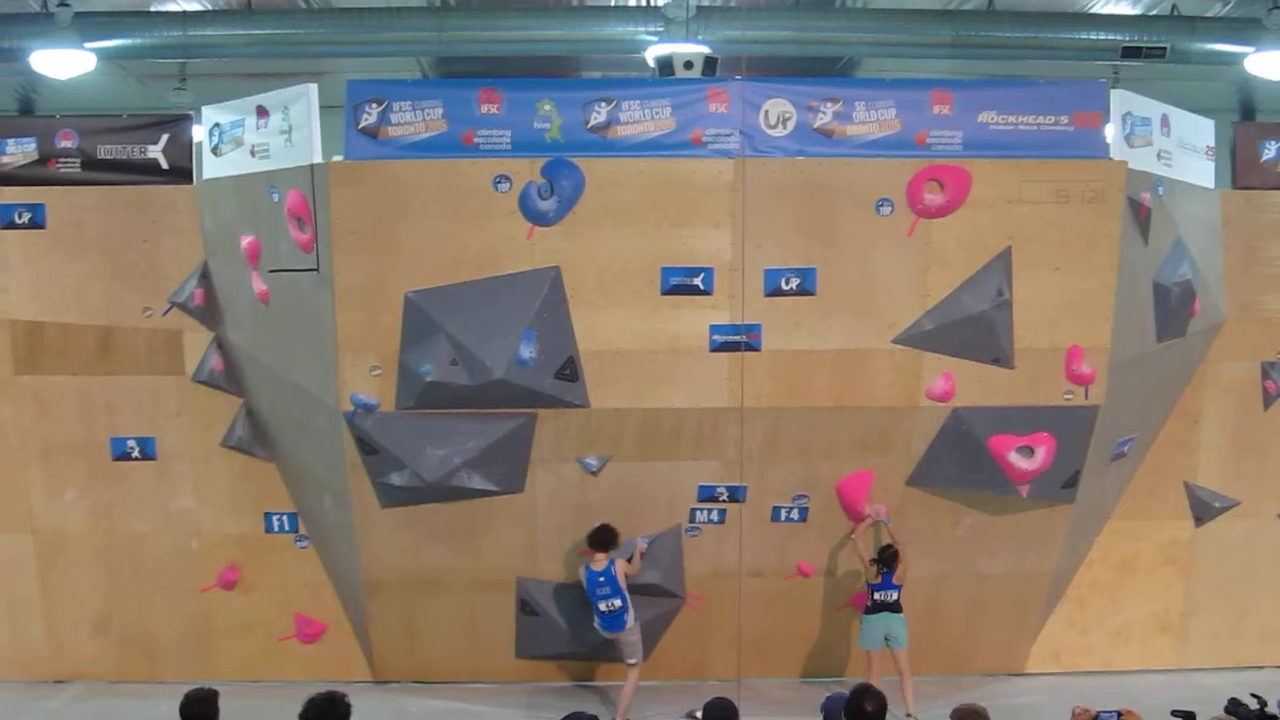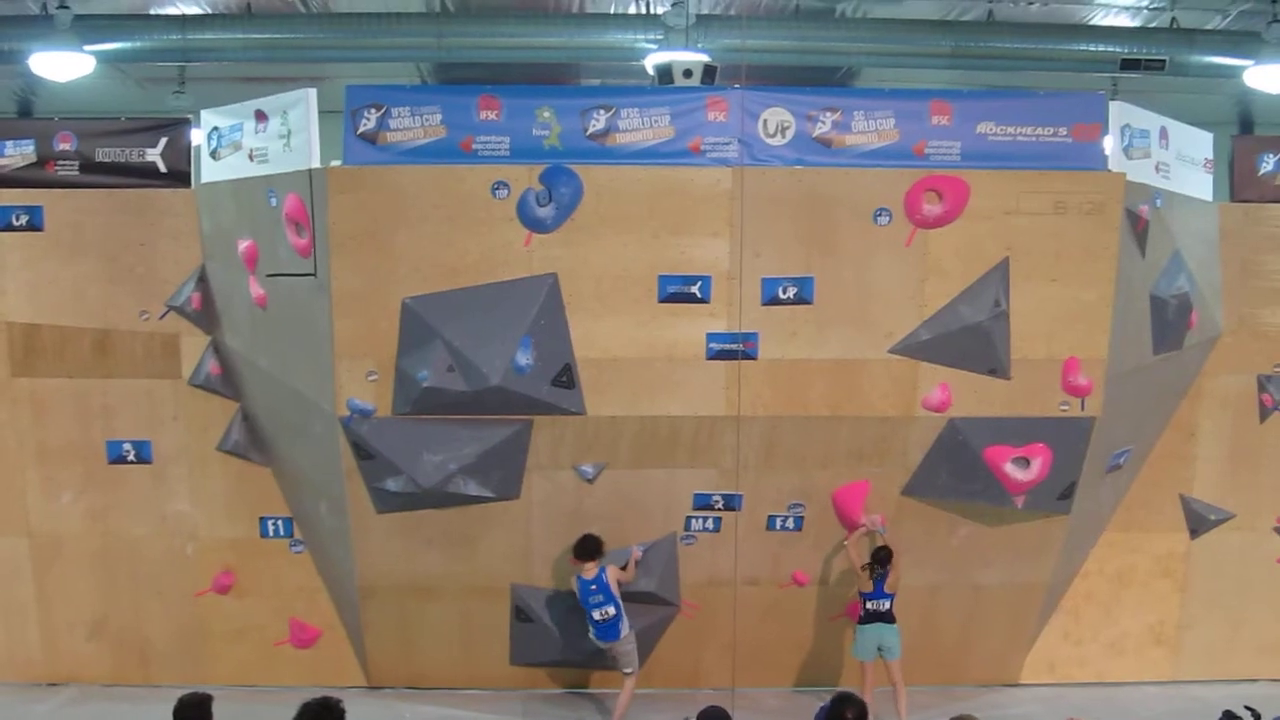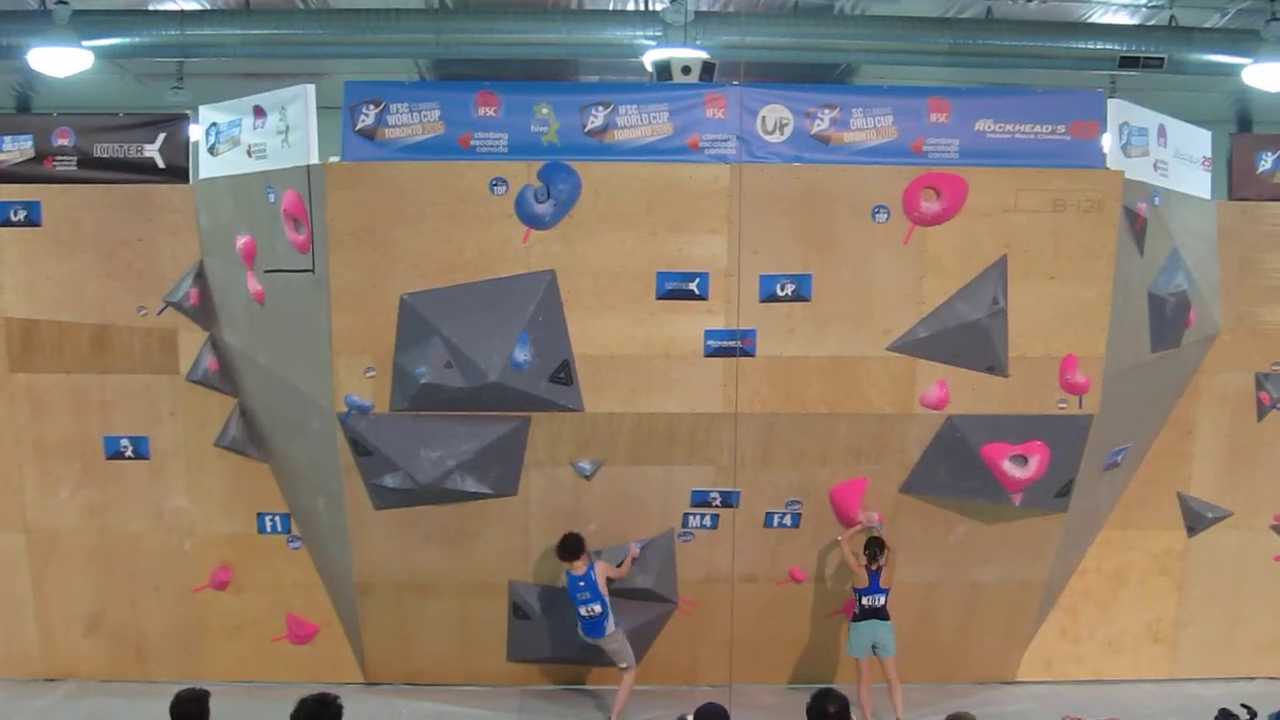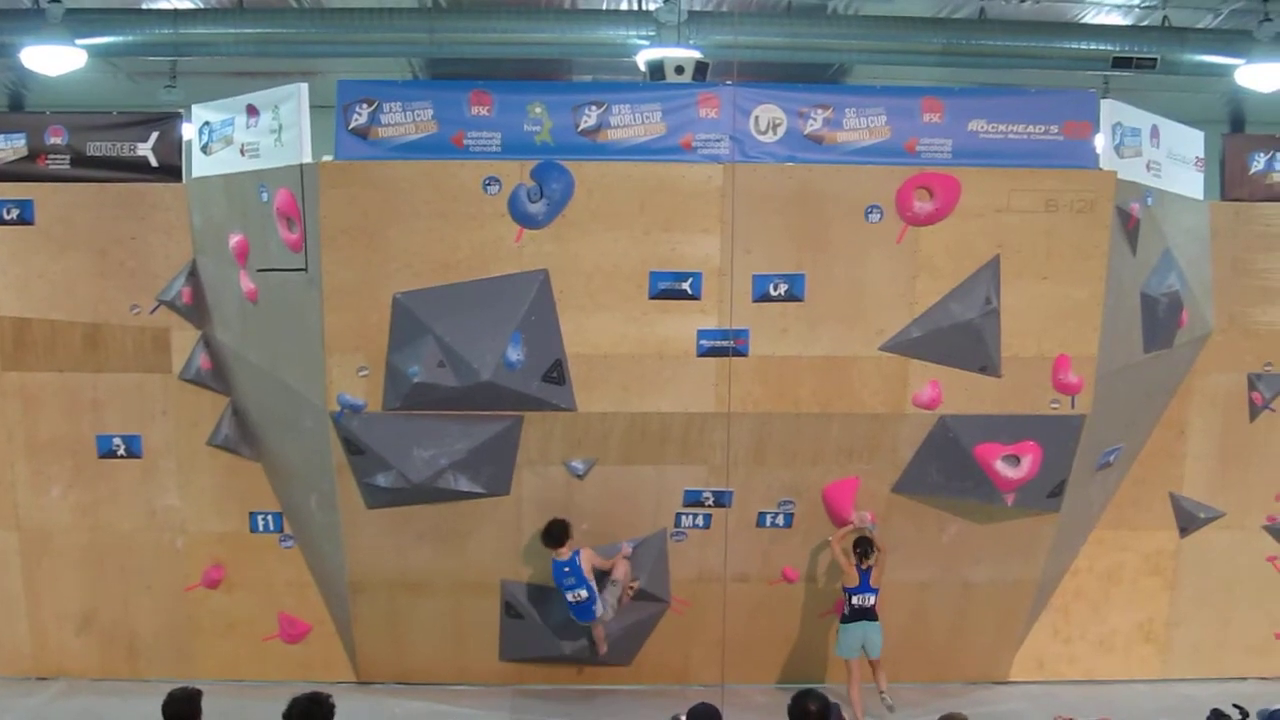
dt=0.4s
person 1, frame 1
left shoulder: (872, 569)
right shoulder: (901, 571)
left elbow: (856, 537)
right elbow: (898, 546)
left wrist: (871, 520)
right wrist: (886, 524)
left hip: (873, 621)
right hip: (895, 620)
left knee: (874, 671)
right knee: (904, 670)
person 1, frame 2
left shoulder: (864, 576)
right shoulder: (893, 577)
left elbow: (850, 545)
right elbow: (893, 556)
left wrist: (866, 528)
right wrist: (880, 533)
left hip: (866, 630)
right hip: (889, 630)
left knee: (867, 681)
right knee: (897, 681)
person 1, frame 3
left shoulder: (858, 571)
right shoulder: (887, 572)
left elbow: (844, 541)
right elbow: (890, 550)
left wrist: (862, 526)
right wrist: (876, 530)
left hip: (861, 627)
right hip: (883, 626)
left knee: (864, 679)
right knee: (892, 677)
person 1, frame 4
left shoulder: (849, 570)
right shoulder: (876, 572)
left elbow: (834, 541)
right elbow: (881, 550)
left wrist: (853, 526)
right wrist: (868, 531)
left hip: (849, 628)
right hip: (872, 626)
left knee: (853, 677)
right knee: (877, 664)
right ankle: (883, 692)
person 2, frame 1
left shoulder: (583, 572)
right shoulder: (618, 565)
right elbow: (634, 570)
right wrist: (638, 551)
left hip: (604, 628)
right hip: (626, 627)
right knee: (633, 670)
person 2, frame 2
left shoulder: (576, 582)
right shoulder: (610, 571)
right elbow: (628, 577)
right wrist: (633, 558)
left hip: (599, 639)
right hip: (621, 636)
right knee: (630, 679)
person 2, frame 3
left shoulder: (567, 577)
right shoulder: (599, 568)
right elbow: (621, 573)
right wrist: (630, 556)
left hip: (586, 634)
right hip: (608, 633)
right knee: (630, 671)
person 2, frame 4
left shoulder: (554, 564)
right shoulder: (584, 555)
right elbow: (608, 566)
right wrist: (622, 553)
left hip: (581, 618)
right hip: (601, 612)
right knee: (622, 563)
left ankle: (601, 647)
right ankle: (624, 596)
